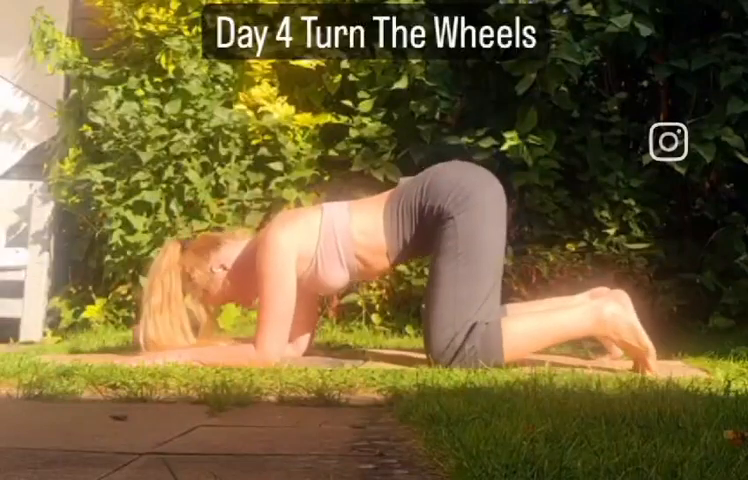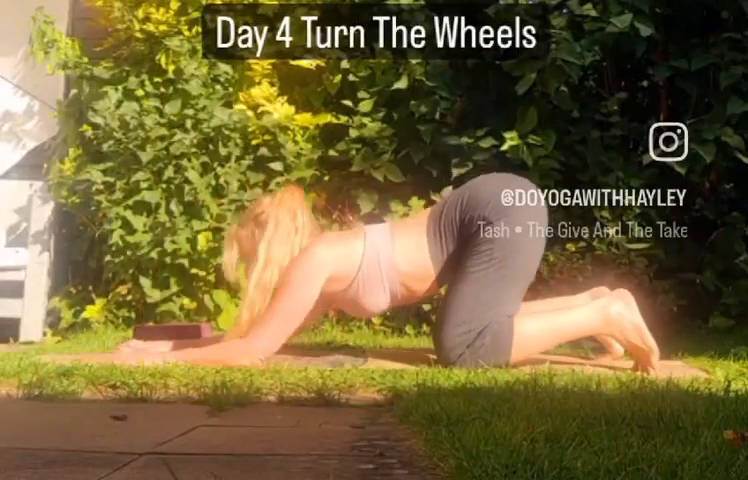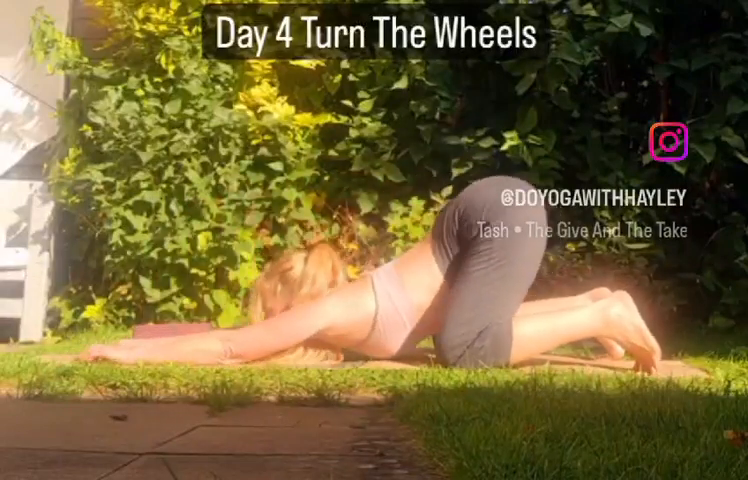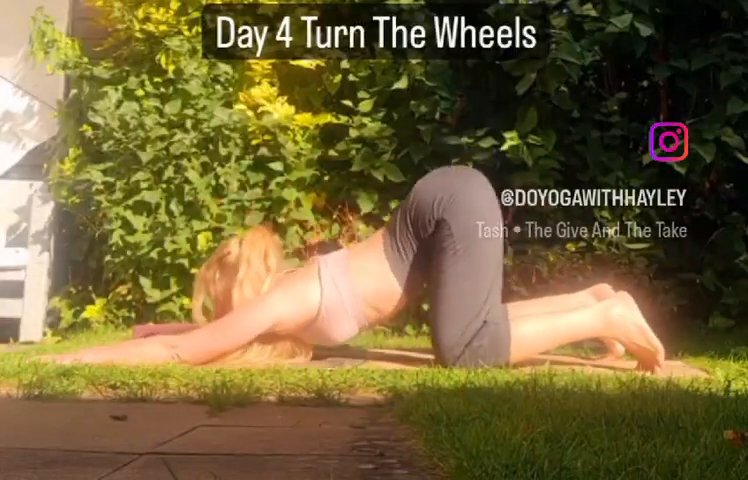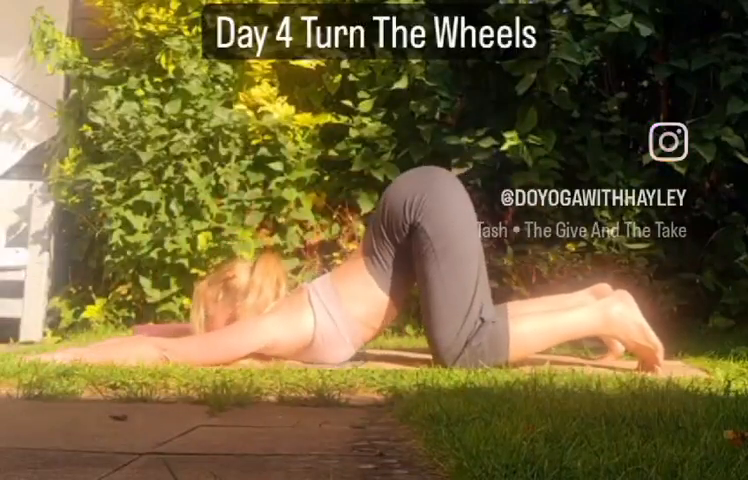
dt=1s
person 1, frame 1
left shoulder: (274, 248)
right shoulder: (293, 258)
left elbow: (266, 354)
right elbow: (293, 347)
left wrist: (184, 355)
right wrist: (206, 341)
left hip: (459, 196)
right hip: (458, 194)
left knee: (453, 348)
right knee: (467, 324)
left ankle: (600, 317)
right ankle: (590, 300)
person 1, frame 2
left shoulder: (313, 260)
right shoulder: (319, 261)
left elbow: (252, 351)
right elbow: (260, 335)
left wrist: (166, 358)
right wrist: (172, 344)
left hip: (501, 210)
right hip: (494, 209)
left knee: (463, 348)
right knee: (476, 327)
left ankle: (604, 315)
right ankle: (590, 301)
person 1, frame 3
left shoulder: (328, 312)
right shoulder: (340, 307)
left elbow: (229, 347)
right elbow: (238, 333)
left wrist: (136, 354)
right wrist: (152, 338)
left hip: (500, 213)
right hip: (496, 213)
left knee: (463, 349)
right knee: (477, 324)
left ankle: (603, 317)
right ankle: (593, 302)
person 1, frame 4
left shoulder: (279, 303)
right shoulder: (290, 298)
left elbow: (182, 351)
right elbow: (195, 335)
left wrist: (97, 356)
right wrist: (138, 336)
left hip: (451, 202)
right hip: (449, 203)
left knee: (463, 351)
right knee: (473, 329)
left ankle: (604, 318)
right ankle: (593, 298)
person 1, frame 5
left shoulder: (271, 329)
right shoulder: (272, 312)
left elbow: (169, 353)
right elbow: (199, 333)
left wrist: (87, 354)
right wrist: (141, 332)
left hip: (423, 202)
right hip: (423, 202)
left knee: (465, 351)
right knee: (474, 331)
left ankle: (604, 315)
right ankle: (594, 298)
